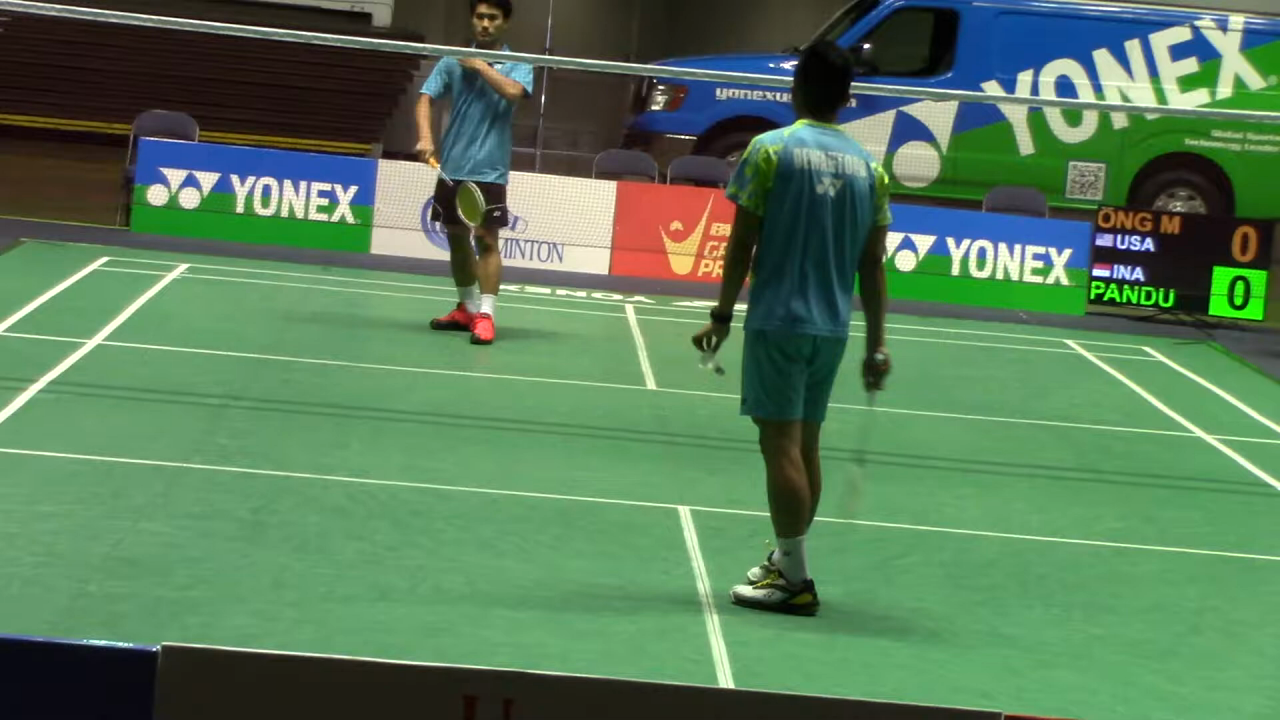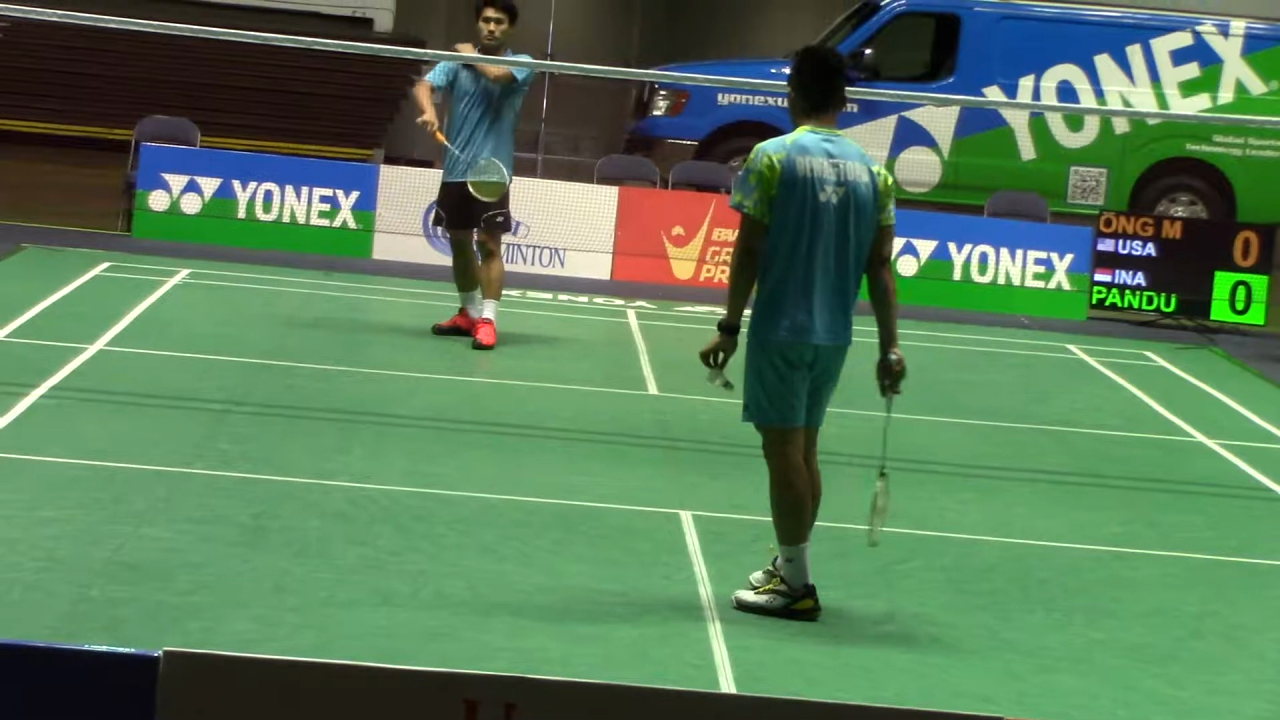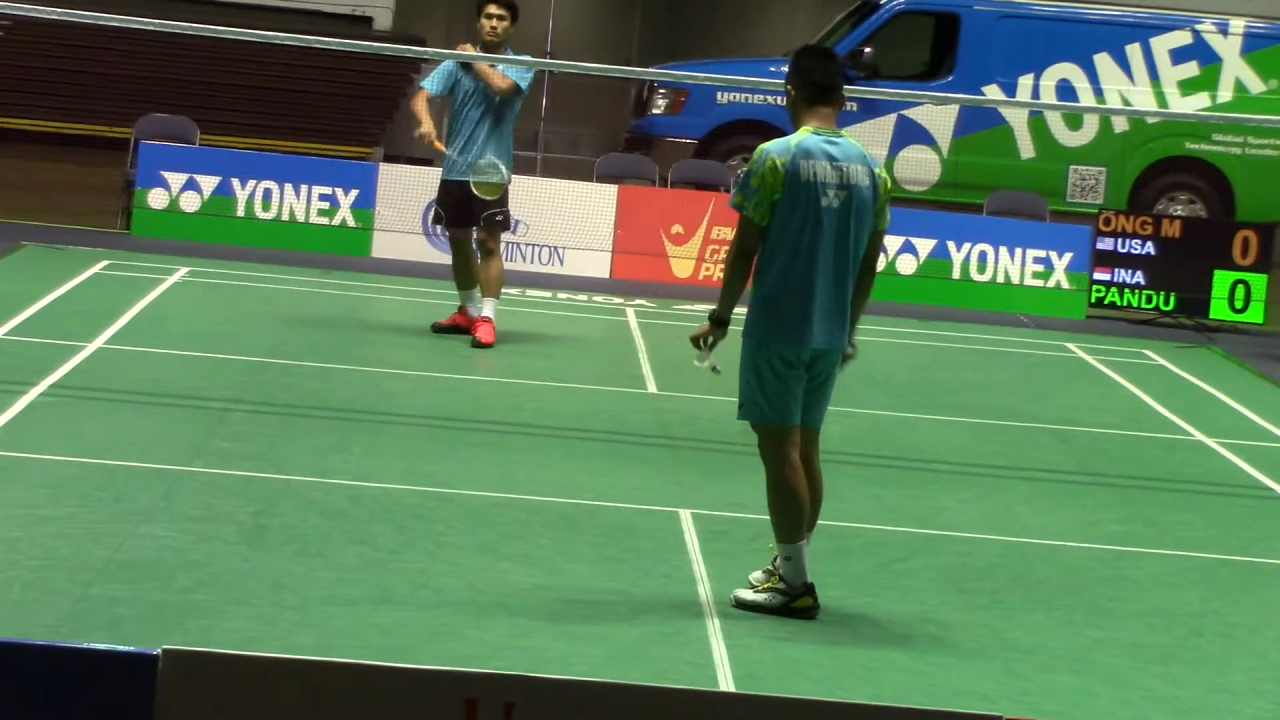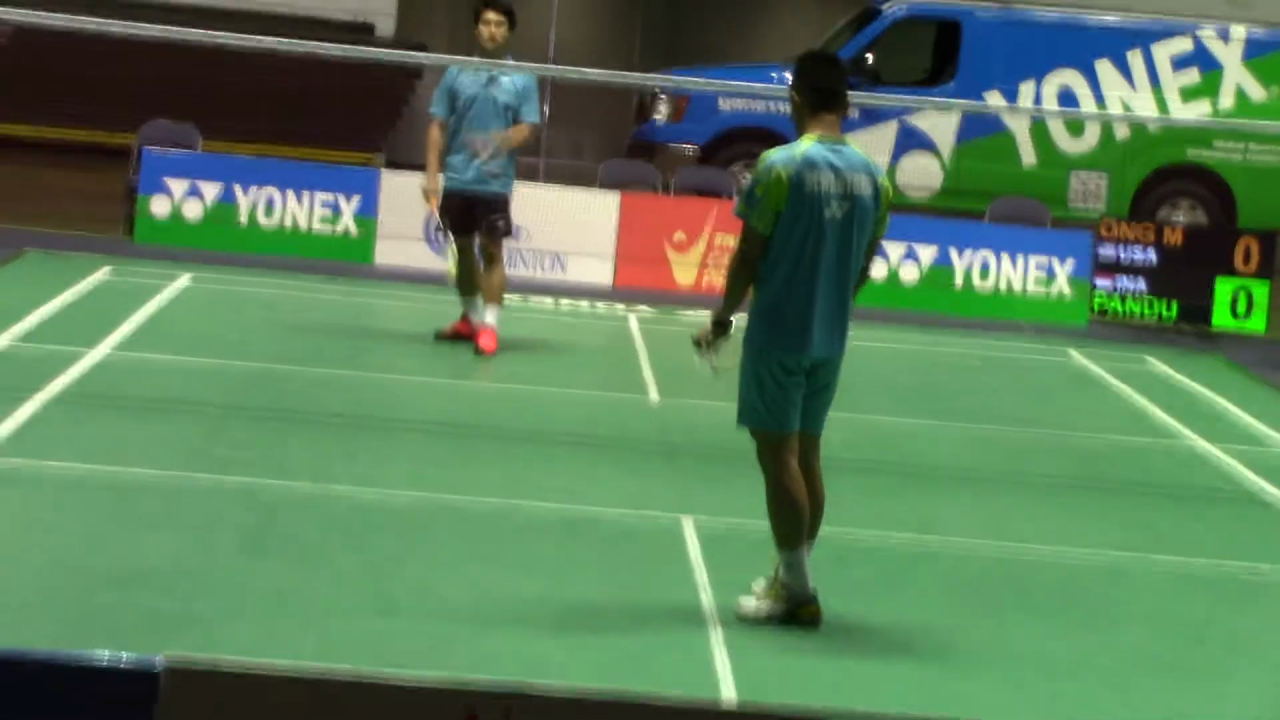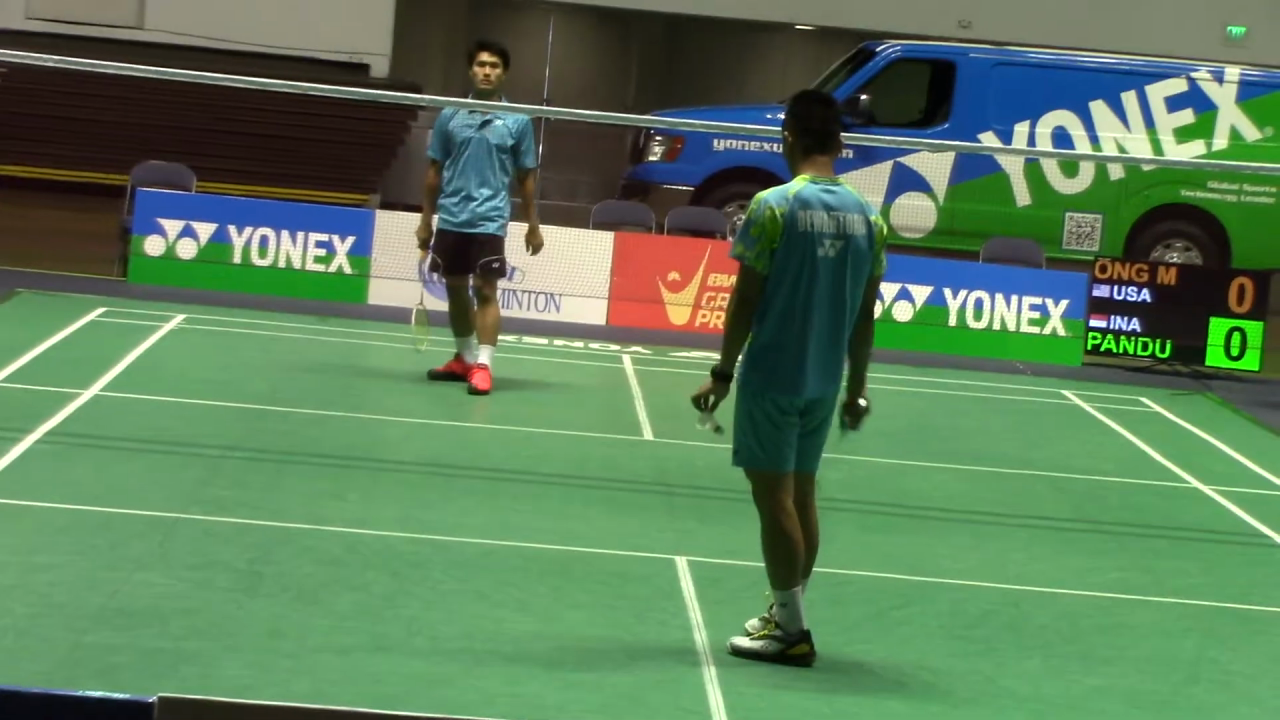
dt=0.3s
person 1, frame 1
left shoulder: (769, 148)
right shoulder: (868, 165)
left elbow: (743, 243)
right elbow: (872, 262)
left wrist: (720, 314)
right wrist: (877, 342)
left hip: (778, 320)
right hip: (832, 327)
left knee: (780, 444)
right knee: (804, 443)
left ankle: (793, 580)
right ankle: (786, 561)
person 1, frame 2
left shoulder: (772, 156)
right shoulder: (870, 169)
left elbow: (749, 252)
right elbow: (879, 265)
left wrist: (728, 327)
right wrist: (890, 346)
left hip: (781, 330)
right hip: (833, 335)
left knee: (783, 451)
right knee: (804, 450)
left ankle: (797, 586)
right ankle: (788, 567)
person 1, frame 3
left shoulder: (776, 156)
right shoulder: (871, 169)
left elbow: (745, 249)
right elbow: (868, 264)
left wrist: (720, 317)
left hip: (777, 328)
right hip: (830, 334)
left knee: (779, 448)
right knee: (804, 449)
left ankle: (795, 583)
right ankle: (788, 566)
person 1, frame 4
left shoulder: (781, 165)
right shoulder: (873, 177)
left elbow: (749, 257)
right elbow: (861, 268)
left wrist: (721, 320)
left hip: (777, 337)
right hip: (829, 342)
left knee: (778, 456)
right knee: (805, 455)
left ankle: (796, 592)
right ankle: (791, 577)
person 1, frame 5
left shoulder: (773, 205)
right shoulder: (867, 217)
left elbow: (746, 300)
right elbow: (864, 313)
left wrist: (722, 372)
right wrist: (857, 387)
left hip: (772, 376)
right hip: (823, 382)
left knee: (773, 496)
right knee: (800, 495)
left ankle: (791, 630)
right ankle: (785, 616)
person 2, frame 1
left shoulder: (518, 64)
right shoulder: (452, 61)
left elbow: (513, 92)
right elbow: (426, 97)
left wrist: (478, 64)
right wrist: (425, 135)
left hip: (489, 170)
right hip: (451, 166)
left knee: (486, 240)
right knee: (457, 237)
left ankle: (485, 315)
right ankle: (466, 308)
person 2, frame 2
left shoulder: (521, 64)
right shoulder: (456, 62)
left elbow: (495, 74)
right elbow: (423, 86)
left wrist: (472, 55)
right wrist: (429, 110)
right hip: (455, 169)
left knee: (489, 245)
right knee: (459, 242)
left ankle: (488, 320)
right ankle: (468, 313)
person 2, frame 3
left shoulder: (522, 66)
right shoulder: (454, 63)
left elbow: (500, 86)
right elbow: (422, 94)
left wrist: (474, 61)
right wrist: (426, 122)
right hip: (453, 169)
left knee: (489, 243)
right knee: (459, 241)
left ankle: (487, 319)
right ankle: (467, 311)
person 2, frame 4
left shoulder: (522, 78)
right shoulder: (456, 73)
left elbow: (526, 129)
right elbow: (438, 126)
left wrist: (496, 143)
right wrist: (431, 173)
left hip: (494, 181)
right hip: (456, 179)
left knee: (491, 250)
right knee: (462, 249)
left ankle: (489, 325)
right ankle: (470, 319)
person 2, frame 5
left shoulder: (518, 121)
right shoulder: (449, 116)
left elbow: (526, 176)
right elbow: (434, 171)
left wrist: (533, 225)
right wrist: (425, 221)
left hip: (489, 221)
right hip: (450, 219)
left knee: (485, 291)
right knee: (456, 289)
left ankle: (483, 366)
right ankle: (464, 359)
